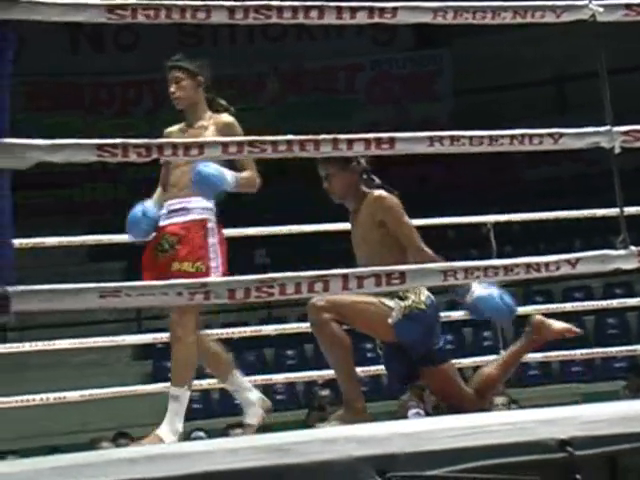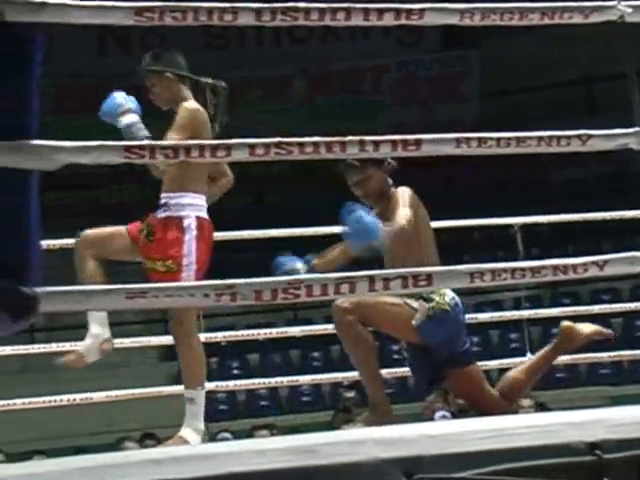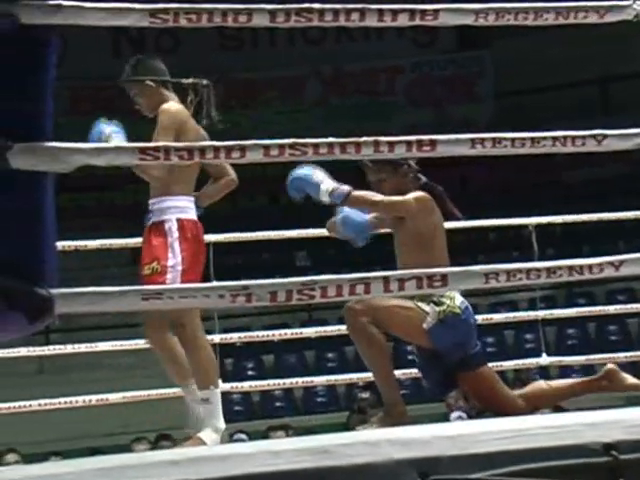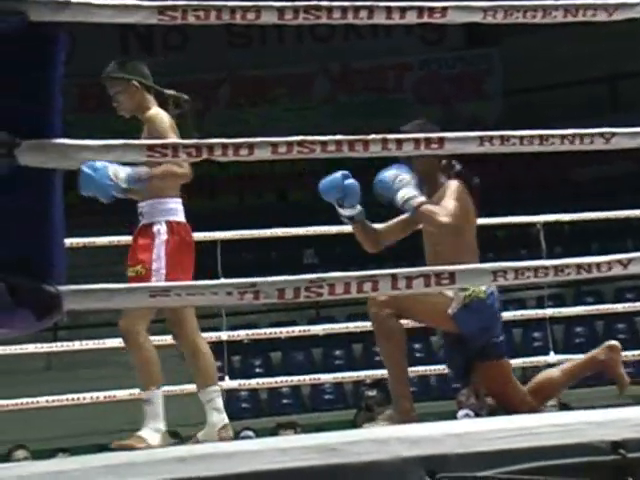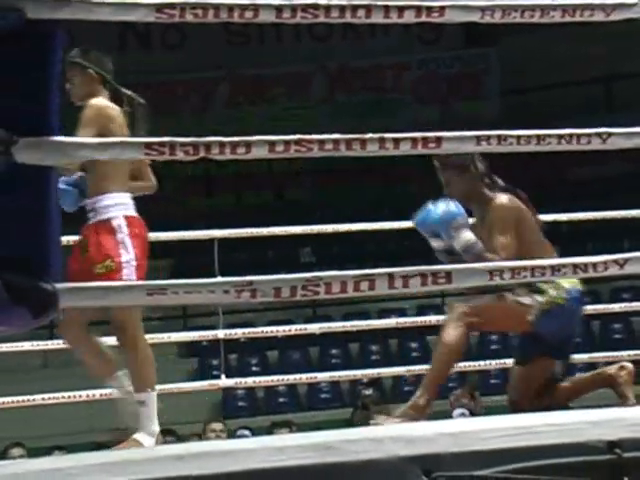
dt=0.4s
person 1, frame 1
left shoulder: (224, 124)
right shoulder: (171, 134)
left elbow: (253, 180)
left wrist: (227, 179)
right wrist: (149, 208)
left hip: (198, 229)
right hip: (163, 233)
left knee: (182, 324)
right knee: (187, 330)
left ankle: (173, 426)
right ankle: (250, 398)
person 1, frame 2
left shoulder: (190, 110)
right shoulder: (192, 117)
left elbow: (162, 166)
right elbow: (224, 179)
left wrist: (130, 123)
left hip: (185, 227)
right hip: (163, 223)
left knee: (182, 325)
right knee: (85, 242)
left ankle: (193, 428)
right ankle: (98, 336)
person 1, frame 3
left shoulder: (170, 113)
right shoulder: (193, 126)
left elbow: (154, 172)
right elbow: (228, 179)
left wrist: (117, 145)
left hip: (173, 229)
right hip: (172, 228)
left knee: (188, 329)
right knee: (156, 327)
left ankle: (211, 428)
right ankle: (205, 420)
person 1, frame 4
left shoulder: (156, 119)
right shoulder: (153, 124)
left elbow: (182, 171)
left wrist: (126, 174)
right wrist: (118, 187)
left hip: (162, 232)
right hip: (160, 233)
left knee: (132, 326)
right knee: (187, 333)
left ankle: (153, 428)
right ankle: (217, 421)
person 1, frame 5
left shoulder: (97, 109)
right shoulder: (116, 119)
left elbow: (70, 164)
right elbow: (149, 183)
right wrist: (92, 185)
left hip: (117, 229)
right hip: (99, 231)
left knee: (128, 329)
right knee: (70, 325)
left ankle: (148, 430)
right ankle: (132, 394)
person 2, frame 1
left shoulder: (379, 202)
right shoulder: (358, 213)
left elbow: (419, 253)
left wrist: (468, 289)
left hip: (409, 310)
right hip: (398, 316)
left knee: (320, 308)
right knee: (471, 401)
left ankle: (354, 408)
right ankle: (534, 336)
person 2, frame 2
left shoulder: (403, 196)
right shoulder: (382, 216)
left elbow: (402, 228)
right elbow: (342, 252)
left wrist: (378, 234)
right wrist: (307, 268)
left hip: (436, 309)
right hip: (431, 317)
left knee: (346, 310)
right knee: (496, 405)
left ankle: (380, 411)
right ankle: (563, 341)
person 2, frame 3
left shoulder: (418, 202)
right shoulder: (398, 214)
left elbow: (374, 202)
right elbow: (349, 223)
left wrist: (327, 188)
right wrist: (347, 222)
left hip: (442, 316)
right hip: (438, 320)
left knee: (357, 310)
right knee: (513, 405)
left ankle: (393, 410)
right ankle: (603, 381)
person 2, frame 4
left shoulder: (453, 189)
right shoulder: (426, 203)
left elbow: (443, 225)
right elbow: (373, 243)
left wrist: (408, 198)
right wrist: (351, 212)
left hip: (470, 299)
right hip: (464, 306)
left knee: (382, 304)
right knee: (522, 403)
left ankle: (402, 410)
right ankle: (599, 359)
person 2, frame 5
left shoulder: (502, 207)
right shoulder: (479, 220)
left wrist: (463, 239)
right wrist: (444, 246)
left hip: (554, 297)
right hip: (546, 304)
left knee: (461, 315)
right knee: (523, 402)
left ankle: (417, 407)
right ankle: (610, 377)
